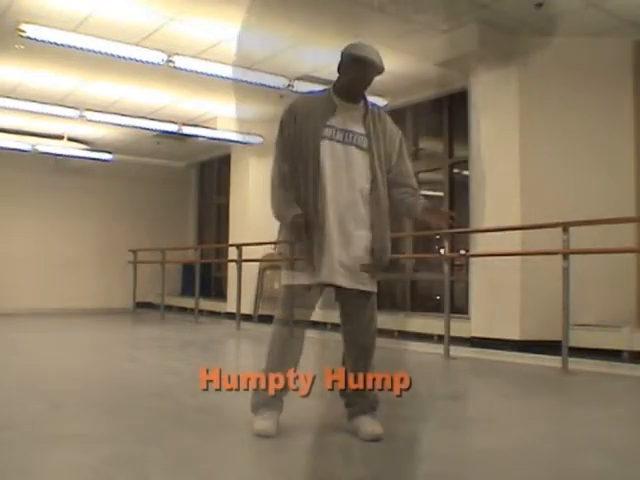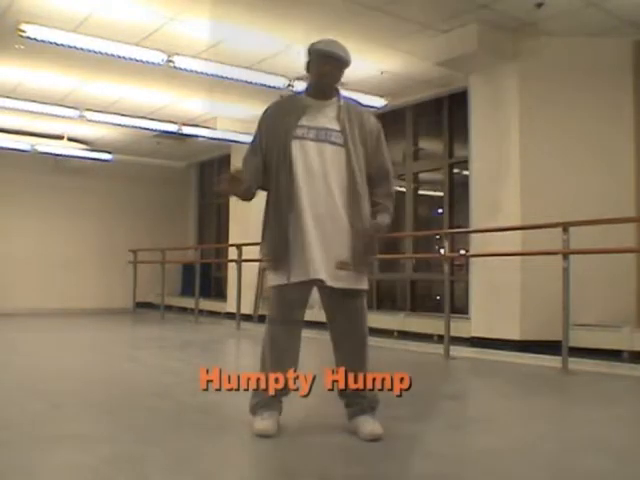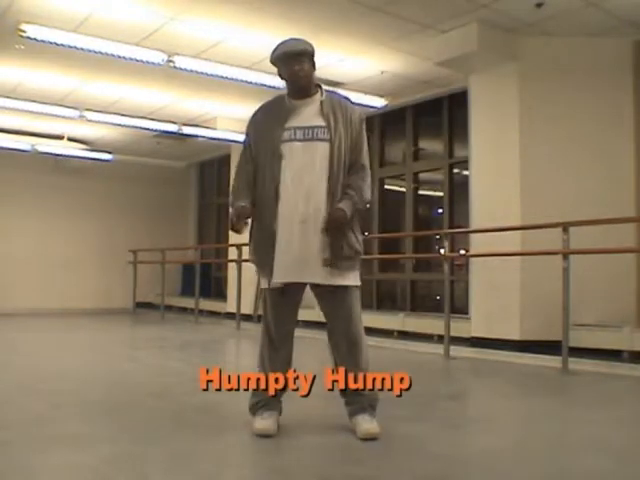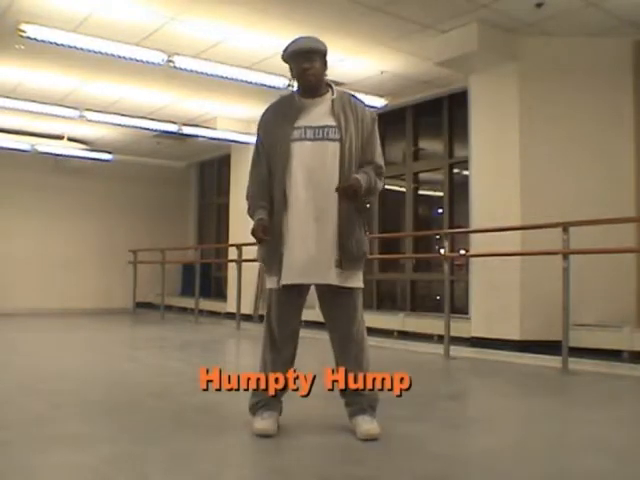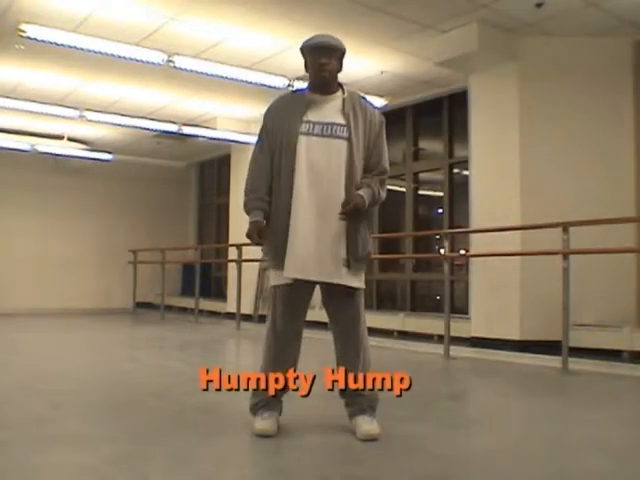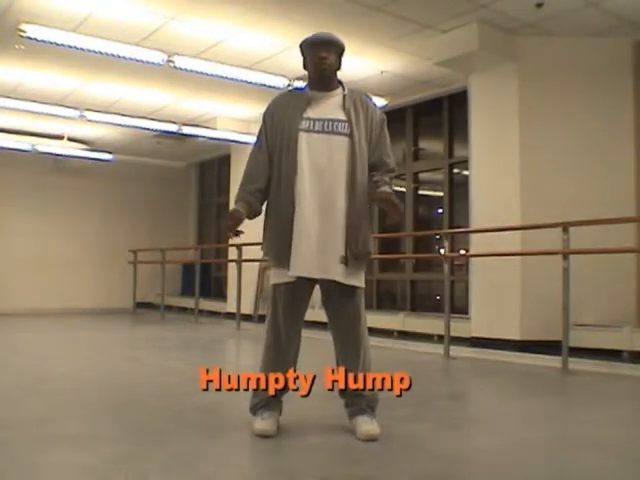
dt=0.3s
person 1, frame 1
left shoulder: (384, 127)
right shoulder: (302, 111)
left elbow: (398, 184)
right elbow: (282, 170)
left wrist: (421, 210)
right wrist: (291, 212)
left hip: (360, 244)
right hip: (310, 240)
left knee: (361, 332)
right knee: (290, 324)
left ankle: (360, 408)
right ankle: (267, 404)
person 1, frame 2
left shoulder: (363, 121)
right shoulder: (278, 114)
left elbow: (380, 178)
right elbow: (258, 166)
left wrist: (381, 218)
right wrist: (242, 182)
left hip: (343, 243)
right hip: (290, 241)
left knee: (352, 329)
right knee: (282, 327)
left ankle: (360, 407)
right ankle: (267, 403)
person 1, frame 3
left shoulder: (346, 113)
right shoulder: (264, 118)
left elbow: (359, 171)
right elbow: (247, 173)
left wrist: (347, 207)
right wrist: (242, 205)
left hip: (333, 239)
right hip: (279, 240)
left knee: (347, 327)
right knee: (276, 328)
left ankle: (360, 405)
right ankle: (266, 403)
person 1, frame 4
left shoulder: (357, 113)
right shoulder: (274, 116)
left elbow: (375, 167)
right elbow: (260, 176)
left wrist: (362, 181)
right wrist: (260, 214)
left hip: (340, 239)
right hip: (287, 241)
left knee: (349, 328)
right knee: (279, 328)
left ankle: (361, 406)
right ankle: (267, 403)
person 1, frame 5
left shoulder: (365, 114)
right shoulder: (281, 110)
left elbow: (378, 171)
right elbow: (261, 169)
left wrist: (365, 196)
right wrist: (256, 213)
left hip: (344, 238)
right hip: (290, 236)
left knee: (350, 325)
right knee: (283, 325)
left ankle: (361, 406)
right ankle: (267, 403)
person 1, frame 6
left shoulder: (366, 110)
right shoulder: (281, 108)
left elbow: (382, 166)
right elbow: (260, 165)
left wrist: (384, 191)
right wrist: (244, 205)
left hip: (344, 236)
right hip: (291, 234)
left knee: (350, 325)
right knee: (283, 323)
left ankle: (360, 406)
right ankle: (268, 403)
